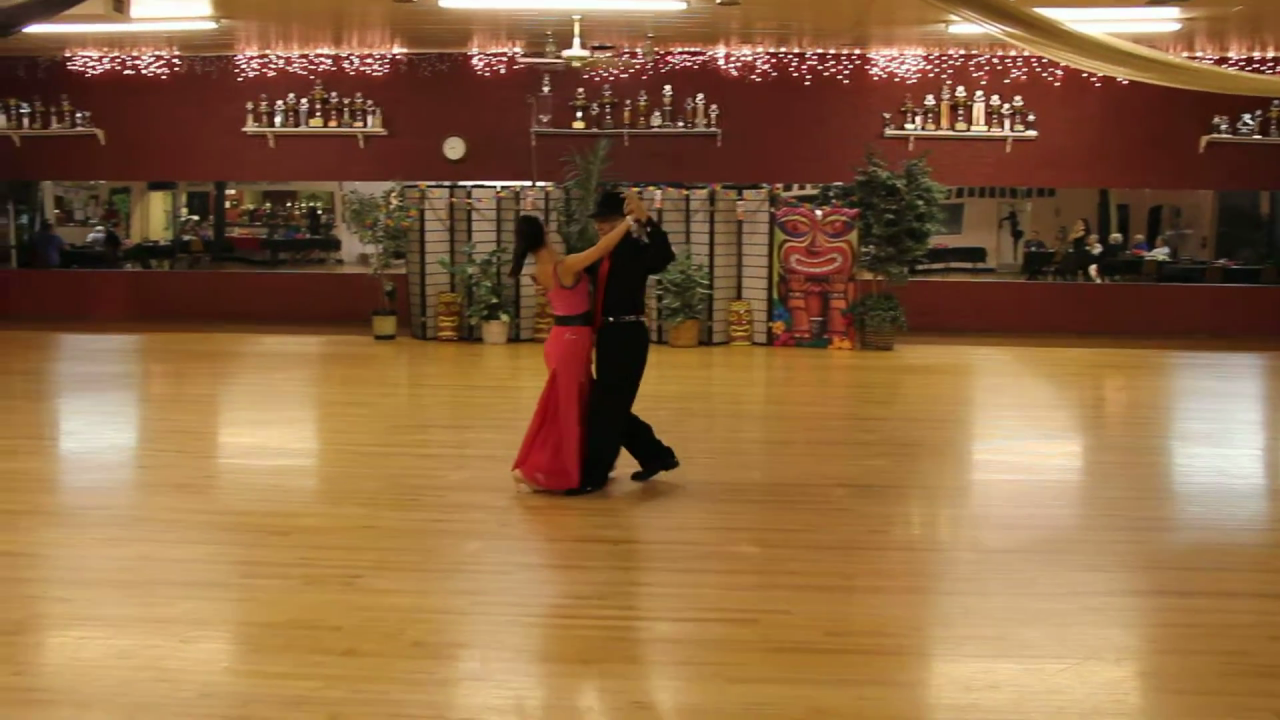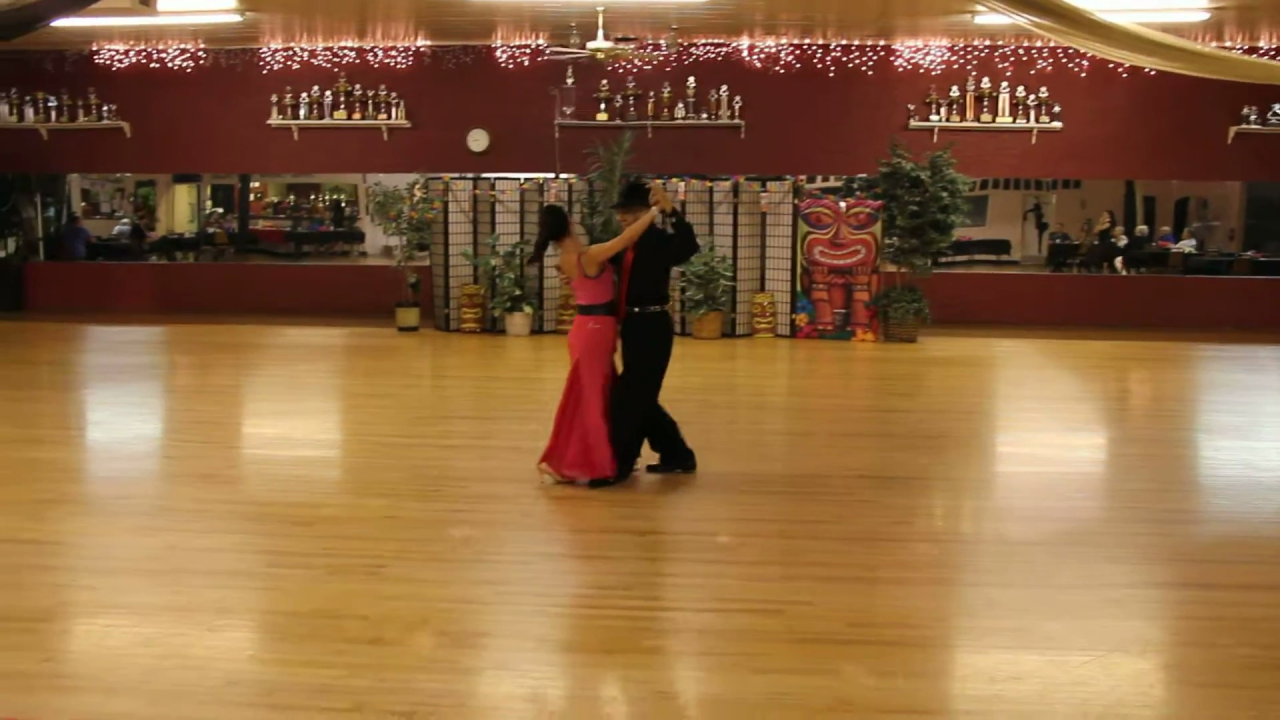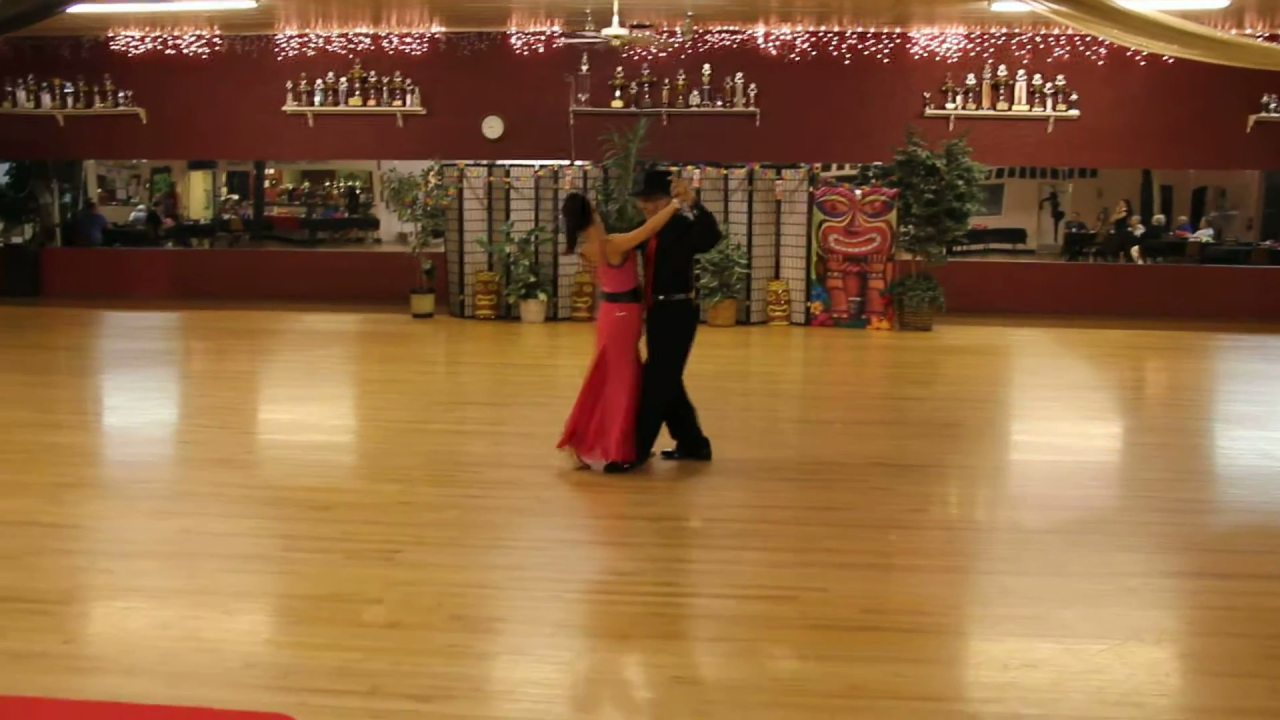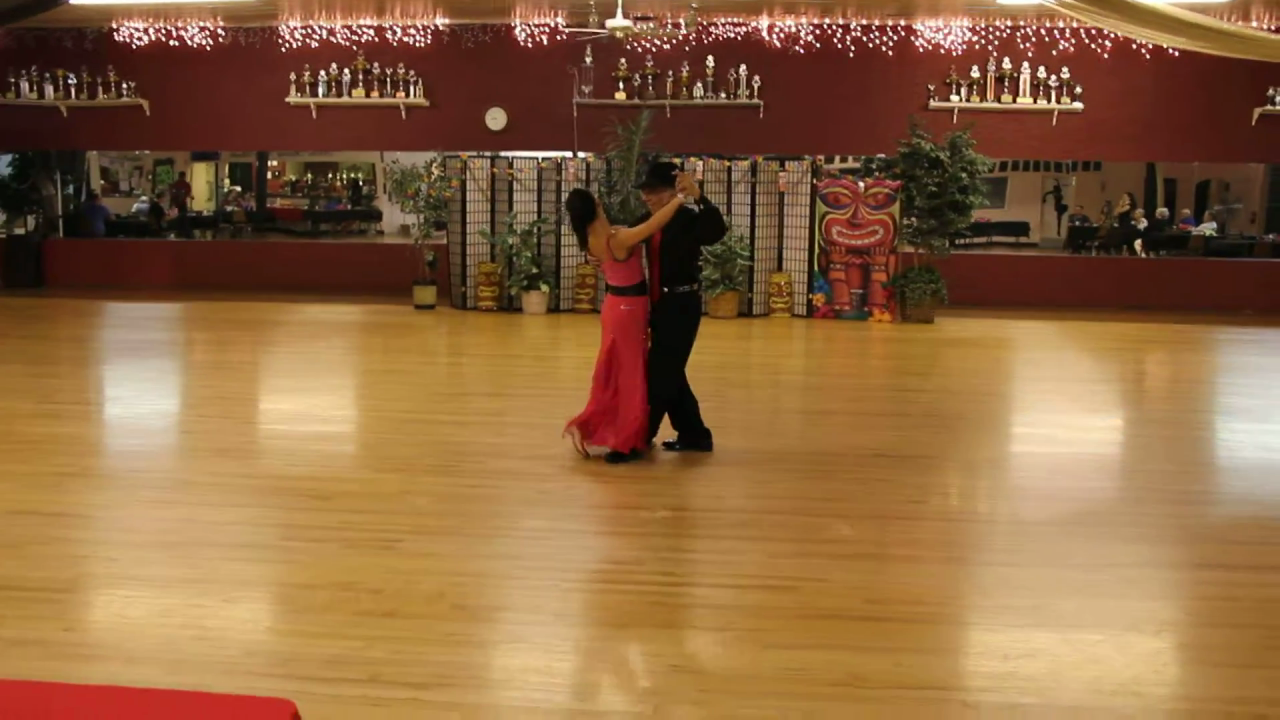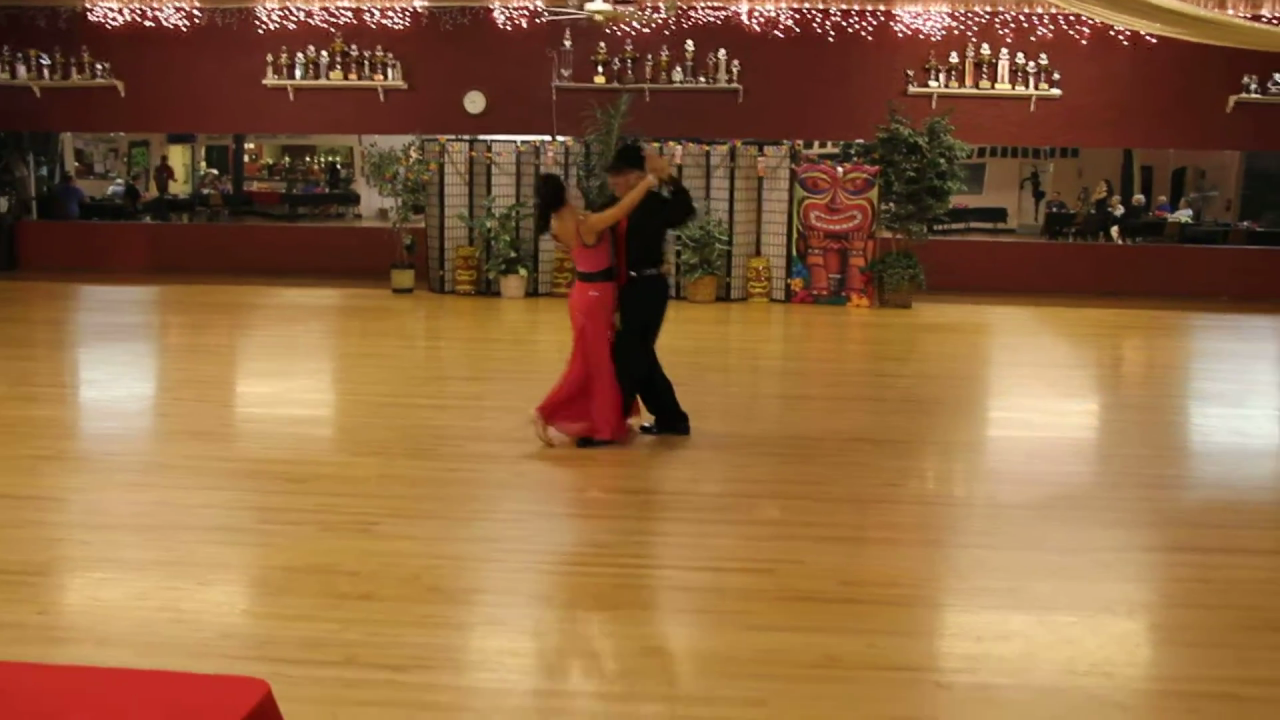
dt=0.2s
person 1, frame 1
left shoulder: (636, 250)
left elbow: (665, 255)
left wrist: (645, 219)
left hip: (628, 335)
right hip: (608, 334)
left knee: (607, 406)
right knee: (612, 405)
left ankle: (594, 475)
right ankle: (657, 455)
person 1, frame 2
left shoulder: (661, 239)
left elbow: (688, 246)
left wrist: (669, 211)
left hip: (652, 325)
right hip: (633, 324)
left knee: (633, 396)
right knee: (639, 395)
left ankle: (619, 466)
right ankle: (677, 455)
person 1, frame 3
left shoulder: (683, 228)
left elbow: (711, 237)
left wrist: (693, 204)
left hip: (677, 312)
right hip: (658, 312)
left knee: (656, 382)
right knee: (665, 381)
left ankle: (635, 451)
right ankle: (693, 443)
person 1, frame 4
left shoulder: (689, 220)
right shoulder: (651, 221)
left elbow: (716, 230)
left wrist: (697, 197)
left hip: (681, 304)
right hip: (662, 303)
left knee: (660, 372)
right knee: (669, 371)
right ankle: (695, 434)
person 1, frame 5
left shoulder: (654, 204)
left elbow: (684, 212)
left wrist: (668, 179)
left hip: (648, 288)
right hip: (629, 287)
left knee: (626, 357)
right knee: (639, 357)
right ankle: (671, 417)
person 2, frame 1
left shoulder: (539, 271)
right shoulder: (565, 266)
right elbow: (603, 247)
right wrist: (628, 221)
left hip: (563, 338)
right hip: (572, 341)
left knee: (580, 404)
right knee: (564, 408)
left ankle: (580, 466)
right ankle: (532, 470)
person 2, frame 2
left shoulder: (564, 260)
right shoulder: (590, 256)
right elbow: (628, 237)
right wrist: (654, 212)
left hip: (586, 328)
right hip: (596, 330)
left knee: (599, 396)
right knee: (590, 399)
right ankle: (560, 462)
person 2, frame 3
left shoulder: (587, 248)
right shoulder: (613, 244)
right elbow: (650, 228)
right wrist: (676, 202)
left hip: (611, 314)
right hip: (622, 316)
left knee: (611, 381)
right knee: (618, 383)
right ankle: (607, 448)
person 2, frame 4
left shoulder: (592, 241)
right shoulder: (619, 239)
right elbow: (656, 222)
right wrist: (682, 196)
left hip: (616, 306)
right hip: (629, 310)
left knee: (616, 375)
right knee: (629, 377)
person 2, frame 5
left shoulder: (558, 226)
right shoulder: (588, 225)
right elbow: (624, 206)
right wrist: (652, 177)
left hip: (584, 293)
right hip: (597, 295)
left knee: (594, 361)
right knee: (597, 363)
